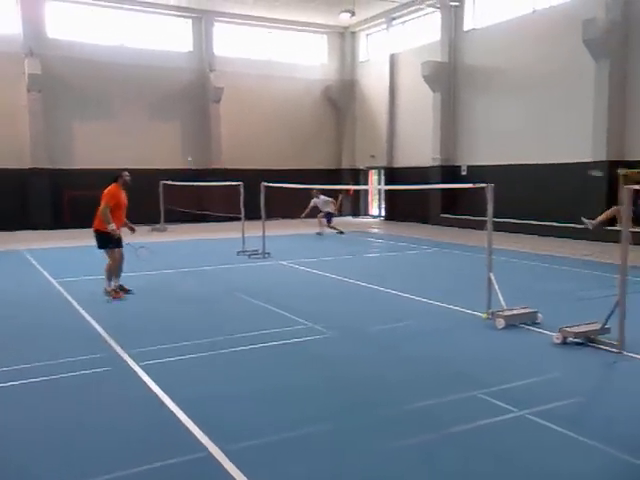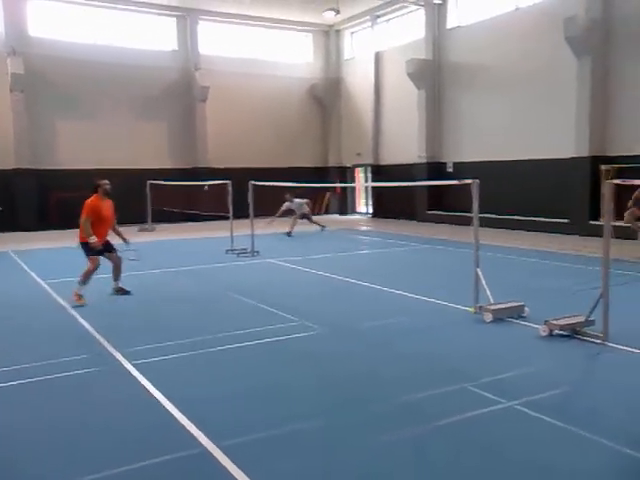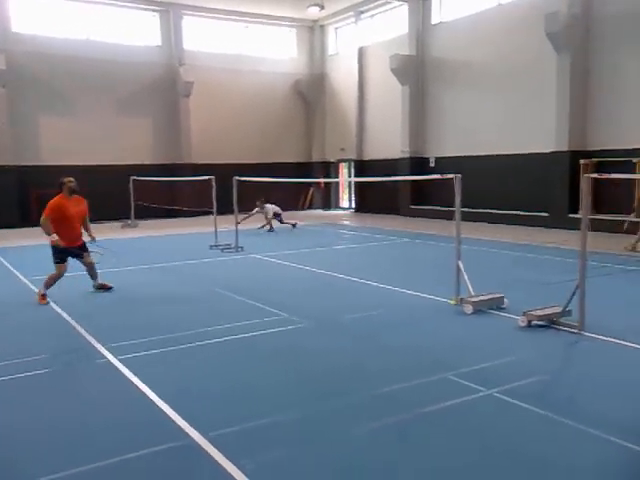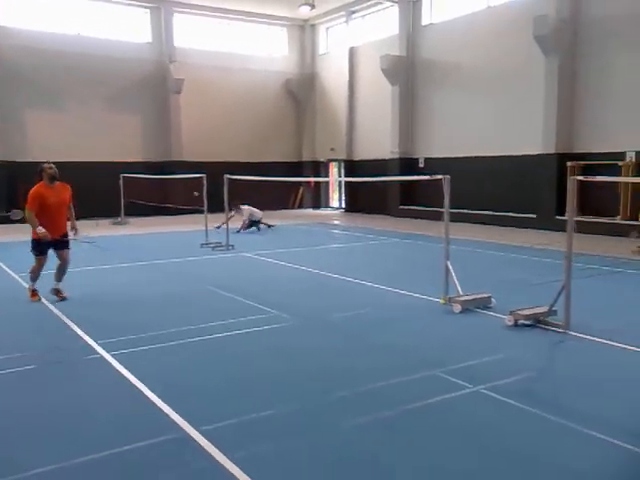
dt=0.2s
person 1, frame 1
left shoulder: (122, 192)
right shoulder: (112, 191)
right elbow: (104, 210)
left wrist: (128, 225)
right wrist: (112, 227)
left hip: (112, 230)
right hip: (104, 230)
left knee: (120, 256)
right knee: (114, 257)
left ankle: (117, 284)
right ankle: (109, 288)
person 1, frame 2
left shoulder: (109, 202)
right shoulder: (92, 203)
left elbow: (111, 223)
right elbow: (84, 222)
left wrist: (121, 235)
right wrist: (92, 239)
left hip: (102, 240)
right hip: (89, 241)
left knee: (117, 259)
right knee: (95, 264)
left ankle: (117, 287)
right ankle: (78, 292)
person 1, frame 3
left shoulder: (82, 201)
right shoulder: (56, 203)
left elbow: (85, 220)
right elbow: (44, 221)
left wrist: (90, 233)
right wrist: (54, 237)
left hip: (77, 241)
right hip: (60, 243)
left knee: (90, 263)
right knee: (60, 272)
left ankle: (97, 284)
right ankle: (42, 292)
person 1, frame 4
left shoulder: (66, 188)
right shoulder: (37, 191)
left elbow: (69, 207)
right elbow: (29, 214)
left wrist: (73, 222)
right wrist: (40, 230)
left hip: (61, 233)
right hip: (42, 235)
left knee: (65, 260)
right knee: (39, 265)
left ankle: (57, 287)
right ankle: (32, 288)
